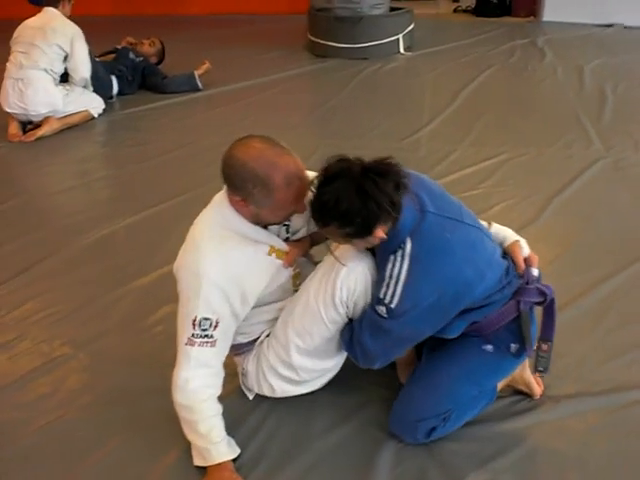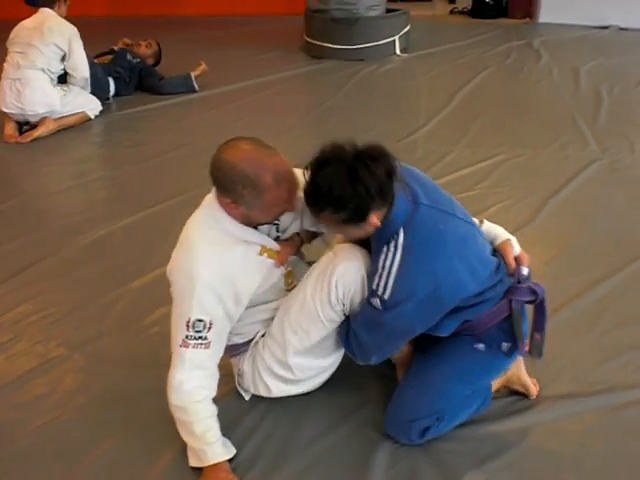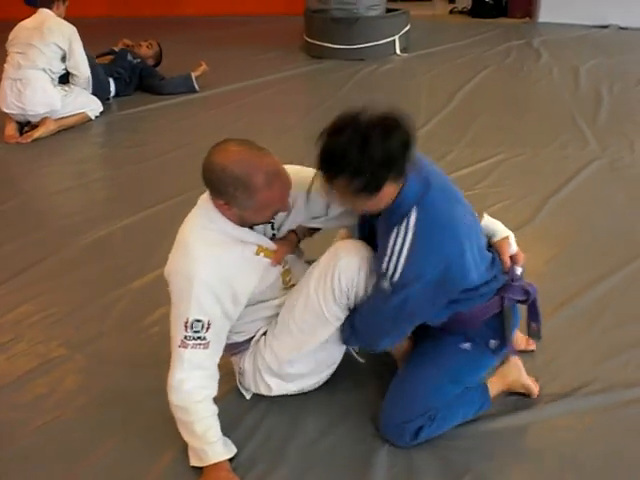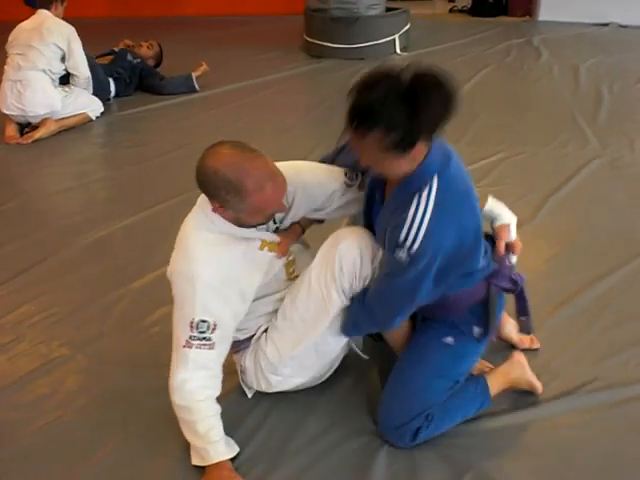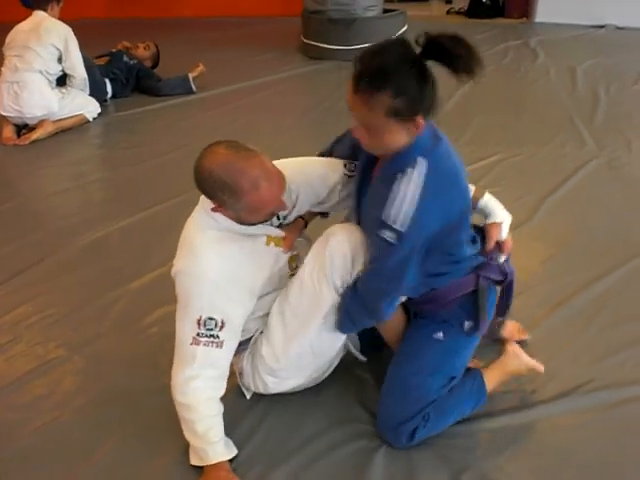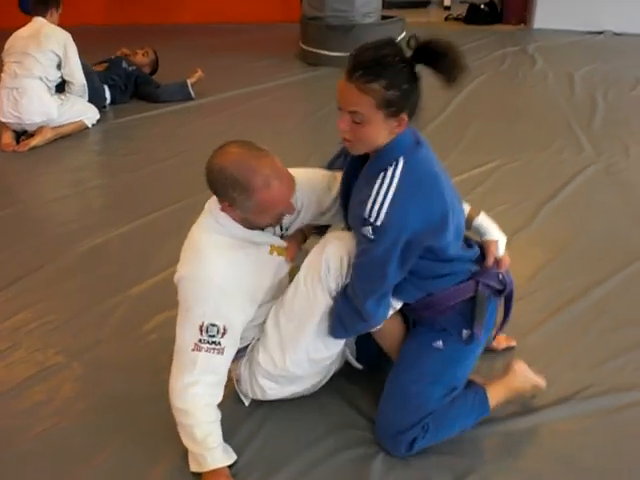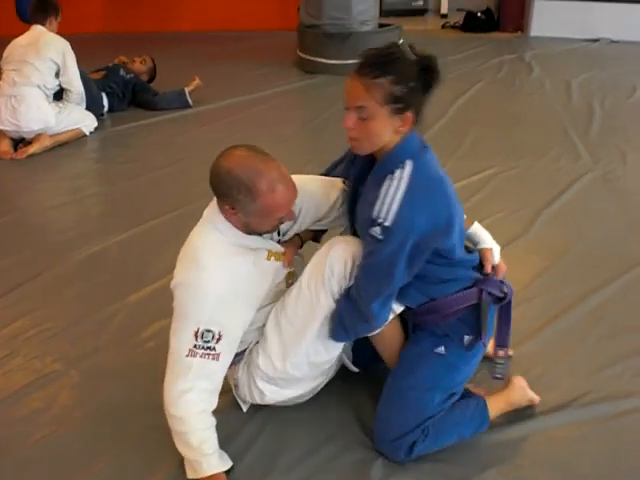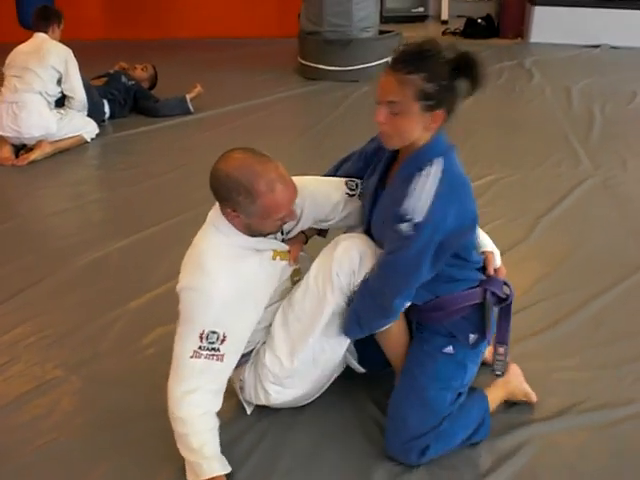
dt=0.1s
person 1, frame 1
left shoulder: (411, 279)
right shoulder: (392, 184)
left elbow: (368, 348)
left hip: (497, 330)
right hip: (482, 289)
left knee: (411, 425)
left ankle: (505, 372)
person 1, frame 2
left shoulder: (406, 270)
right shoulder: (391, 181)
left elbow: (369, 341)
left hip: (487, 326)
right hip: (465, 297)
left knee: (405, 425)
left ankle: (502, 373)
person 1, frame 3
left shoulder: (413, 249)
right shoulder: (401, 160)
left elbow: (376, 327)
left hip: (476, 324)
right hip: (457, 291)
left knee: (400, 427)
left ankle: (502, 376)
person 1, frame 4
left shoulder: (429, 212)
right shoulder: (413, 148)
left elbow: (390, 305)
left wrist: (342, 318)
left hip: (460, 312)
right hip: (438, 287)
left knee: (399, 428)
left ankle: (506, 374)
right ankle: (494, 325)
person 1, frame 5
left shoulder: (416, 191)
right shoulder: (395, 130)
left elbow: (379, 290)
right elbow: (342, 154)
left wrist: (337, 319)
left hip: (450, 305)
right hip: (425, 278)
left knee: (398, 427)
left ankle: (503, 365)
right ankle: (483, 319)
person 1, frame 6
left shoulder: (396, 191)
right shoulder: (385, 144)
left elbow: (368, 293)
right elbow: (337, 181)
left wrist: (333, 325)
left hip: (452, 312)
right hip: (419, 290)
left knee: (399, 436)
right knee: (359, 346)
left ankle: (510, 383)
person 1, frame 7
left shoulder: (403, 195)
right shoulder: (384, 152)
left elbow: (371, 295)
right elbow: (333, 182)
left wrist: (331, 330)
left hip: (451, 317)
right hip: (415, 296)
left knee: (397, 440)
right knee: (353, 355)
left ankle: (505, 397)
person 1, frame 8
left shoulder: (432, 192)
right shoulder: (392, 146)
left elbow: (390, 287)
right elbow: (338, 180)
left wrist: (342, 326)
left hip: (451, 319)
right hip: (414, 301)
left knee: (408, 446)
left ankle: (501, 386)
person 2, frame 1
left shoulder: (292, 187)
right shoulder: (208, 263)
right elbow: (195, 372)
left wrist: (505, 237)
left hip: (318, 318)
right hip: (274, 365)
right knee: (351, 268)
person 2, frame 2
left shoulder: (282, 186)
right shoulder: (201, 265)
right elbow: (189, 374)
left wrist: (494, 234)
left hip: (313, 317)
right hip: (270, 366)
right knee: (349, 265)
person 2, frame 3
left shoulder: (277, 187)
right shoulder: (198, 266)
right elbow: (189, 374)
left wrist: (491, 230)
left hip: (311, 316)
right hip: (269, 365)
right knee: (349, 261)
person 2, frame 4
left shoulder: (276, 182)
right shoulder: (201, 264)
right elbow: (192, 372)
left hip: (319, 313)
right hip: (274, 361)
right knee: (352, 245)
person 2, frame 5
left shoulder: (278, 180)
right shoulder: (205, 263)
right elbow: (196, 372)
left wrist: (486, 204)
left hip: (318, 316)
right hip: (272, 363)
right knee: (343, 243)
person 2, frame 6
left shoulder: (284, 189)
right shoulder: (211, 270)
right elbow: (195, 380)
left hip: (329, 322)
right hip: (277, 372)
right knee: (343, 252)
person 2, frame 7
left shoulder: (272, 194)
right shoulder: (207, 276)
right elbow: (188, 386)
left hip: (310, 328)
right hip: (270, 376)
right knee: (344, 253)
person 2, frame 8
left shoulder: (286, 195)
right shoulder: (212, 279)
right elbow: (191, 387)
left wrist: (476, 238)
left hip: (315, 335)
right hip: (272, 378)
right knee: (352, 253)
person 3, frame 1
left shoulder: (25, 25)
right shoulder: (69, 28)
left elbow: (23, 63)
right elbow: (81, 74)
right wrist: (76, 93)
right hip: (39, 98)
right knee: (96, 104)
left ankle: (16, 120)
right ankle: (55, 124)
person 3, frame 2
left shoulder: (21, 26)
right shoulder: (65, 28)
left elbow: (21, 65)
right elbow: (80, 74)
right wrist: (79, 94)
right hip: (37, 98)
right knee: (93, 105)
left ankle: (12, 120)
right ankle: (51, 124)
person 3, frame 3
left shoulder: (20, 27)
right shoulder: (64, 28)
left elbow: (20, 64)
right elbow: (81, 73)
right wrist: (80, 95)
right hip: (38, 98)
right knee: (94, 105)
left ankle: (13, 121)
right ankle: (51, 125)
person 3, frame 4
left shoulder: (19, 28)
right shoulder: (63, 28)
right elbow: (80, 73)
right wrist: (81, 96)
right hip: (38, 99)
right knee: (94, 106)
left ankle: (13, 122)
right ankle: (52, 126)
person 3, frame 5
left shoulder: (16, 30)
right shoulder: (60, 28)
right elbow: (77, 74)
right wrist: (78, 97)
right hip: (35, 100)
right knee: (91, 107)
right ankle: (49, 127)
person 3, frame 6
left shoulder: (15, 36)
right shoulder: (59, 35)
right elbow: (76, 80)
right wrist: (76, 103)
right hip: (34, 107)
right knee: (91, 113)
right ankle: (48, 133)
person 3, frame 7
left shoulder: (14, 44)
right shoulder: (58, 43)
left elbow: (14, 84)
right elbow: (74, 88)
right wrist: (74, 110)
right hip: (32, 115)
right knee: (88, 121)
right ankle: (46, 141)
person 3, frame 8
left shoulder: (16, 51)
right shoulder: (61, 51)
left elbow: (15, 90)
right elbow: (76, 96)
right wrist: (73, 117)
right hip: (34, 121)
right knee: (90, 128)
right ankle: (47, 148)
person 4, frame 1
left shoulder: (145, 66)
right shoulder: (126, 52)
left elbow: (166, 85)
right elbow: (98, 59)
left wrist: (197, 74)
right wrist: (119, 48)
person 4, frame 2
left shoulder: (141, 67)
right shoulder: (121, 54)
left elbow: (162, 85)
right elbow: (93, 61)
left wrist: (193, 75)
right wrist: (116, 49)
left hip: (103, 82)
person 4, frame 3
left shoulder: (142, 67)
right shoulder: (122, 54)
left elbow: (163, 86)
right elbow: (95, 61)
left wrist: (194, 75)
right wrist: (116, 50)
person 4, frame 4
left shoulder: (142, 68)
right shoulder: (122, 54)
left elbow: (162, 85)
right elbow: (94, 62)
left wrist: (194, 76)
right wrist: (117, 51)
left hip: (104, 82)
person 4, frame 5
left shoulder: (139, 69)
right shoulder: (120, 55)
left elbow: (160, 87)
right elbow: (92, 63)
left wrist: (191, 76)
right wrist: (115, 52)
person 4, frame 6
left shoulder: (138, 75)
right shoulder: (118, 63)
left elbow: (158, 93)
right elbow: (90, 70)
left wrist: (189, 83)
right wrist: (114, 59)
left hip: (99, 90)
person 4, frame 7
left shoulder: (136, 82)
right shoulder: (117, 71)
left elbow: (156, 101)
right elbow: (89, 77)
left wrist: (188, 90)
right wrist: (113, 66)
person 4, frame 8
left shoulder: (136, 90)
right shoulder: (116, 77)
left elbow: (157, 107)
right elbow: (89, 84)
left wrist: (188, 98)
right wrist: (113, 73)
left hip: (98, 104)
